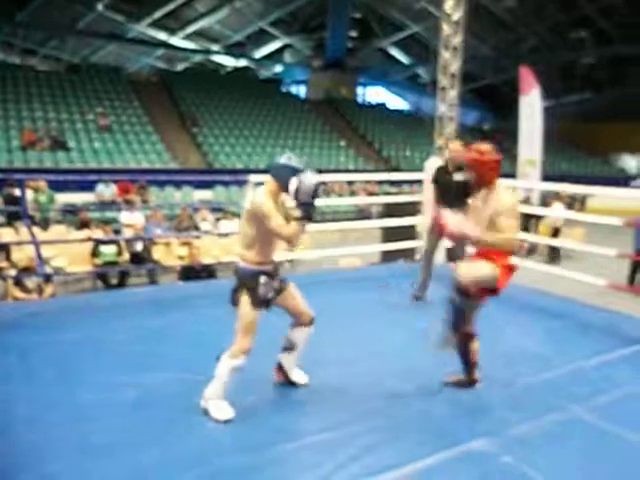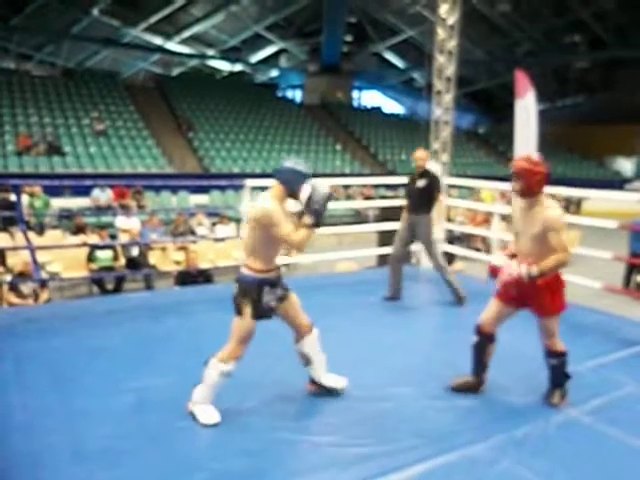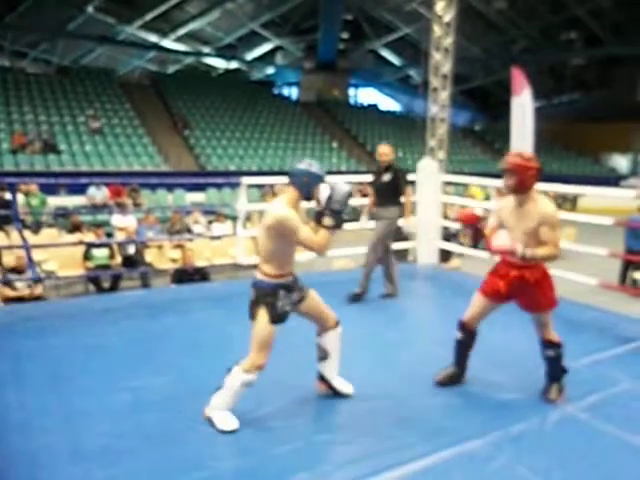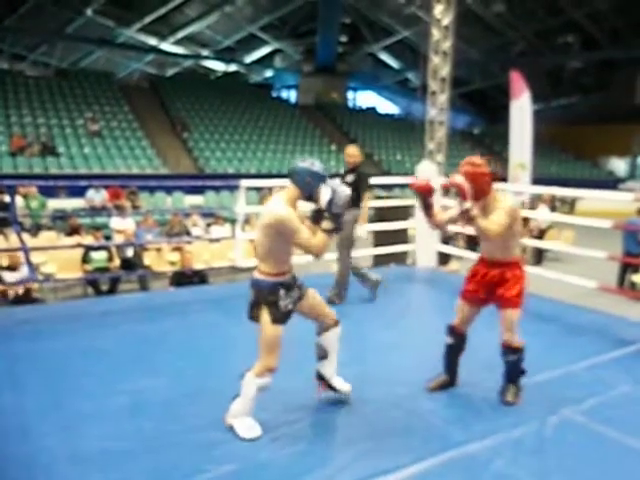
dt=0.4s
person 1, frame 1
left shoulder: (278, 198)
right shoulder: (261, 201)
left elbow: (293, 236)
right elbow: (290, 237)
left wrist: (304, 205)
right wrist: (303, 206)
left hip: (269, 271)
right hip: (251, 275)
left knee: (306, 316)
right knee: (243, 344)
left ankle: (286, 368)
right ankle: (213, 397)
person 1, frame 2
left shoulder: (277, 204)
right shoulder: (267, 207)
left elbow: (293, 236)
right elbow: (298, 243)
left wrist: (310, 212)
right wrist: (313, 213)
left hip: (272, 278)
right hip: (255, 282)
left knee: (305, 327)
right knee: (235, 350)
left ankle: (319, 378)
right ankle: (199, 401)
person 1, frame 3
left shoulder: (292, 207)
right shoulder: (282, 214)
left elbow: (314, 234)
right elbow: (319, 246)
left wrist: (326, 212)
right wrist: (332, 213)
left hip: (289, 282)
right hip: (270, 288)
left knee: (330, 322)
right knee: (257, 360)
left ankle: (329, 378)
right ankle: (217, 406)
person 1, frame 4
left shoulder: (287, 203)
right shoulder: (280, 213)
left elbow: (308, 232)
right elbow: (316, 248)
left wrist: (322, 214)
right wrist: (332, 217)
left hip: (287, 280)
right hip: (270, 288)
left knee: (330, 320)
right knee: (268, 363)
left ankle: (327, 375)
right ankle: (238, 414)
person 2, frame 1
left shoulder: (504, 200)
right shoulder: (479, 196)
left elbow: (510, 242)
right elbow: (470, 223)
left wrist: (470, 233)
right wrist: (451, 222)
left hip: (496, 265)
right hip: (478, 263)
left knee: (463, 276)
right knee: (465, 327)
left ankle: (455, 323)
right ankle: (470, 375)
person 2, frame 2
left shoulder: (551, 214)
right shoulder: (518, 205)
left elbow: (562, 257)
left wrist: (527, 273)
right wrist: (508, 259)
left hip: (544, 282)
right hip: (516, 278)
left knee: (550, 341)
right knee: (485, 325)
left ankle: (558, 386)
right ankle: (477, 378)
person 2, frame 3
left shoulder: (545, 210)
right shoulder: (504, 203)
left elbow: (552, 251)
right elbow: (489, 236)
left wrist: (518, 251)
right wrist: (476, 226)
left hip: (533, 276)
right hip: (504, 271)
left knee: (546, 333)
right knee: (468, 320)
left ankle: (555, 380)
right ankle: (458, 369)
person 2, frame 4
left shoulder: (506, 205)
right shoulder: (470, 203)
left elbow: (490, 232)
right elbow: (438, 223)
left wrist: (466, 205)
right wrist: (425, 200)
left hip: (509, 273)
right hip: (483, 268)
left knee: (509, 337)
right knee: (458, 325)
left ankle: (512, 381)
right ankle: (450, 375)
person 3, frame 1
left shoulder: (467, 172)
right shoulder: (440, 170)
right elbow: (434, 191)
right wrist: (429, 212)
left knee: (459, 253)
right knee: (428, 251)
right ankle: (420, 290)
person 3, frame 2
left shoulder: (431, 178)
right shoulder: (412, 178)
left elbow: (438, 202)
right wrist: (403, 221)
left hip: (423, 221)
right hip: (410, 221)
left knee: (436, 260)
right knee: (395, 256)
left ankle: (457, 293)
right ankle: (394, 292)
person 3, frame 3
left shoulder: (397, 172)
right shoulder: (378, 173)
left elbow: (407, 195)
left wrist: (407, 218)
left hip: (390, 214)
right hip: (379, 213)
left knee: (373, 251)
right knee: (385, 252)
left ankle: (362, 289)
right ankle: (391, 288)
person 3, frame 4
left shoulder: (361, 174)
right shoulder: (346, 173)
left elbow: (365, 200)
left wrist: (362, 224)
left hip: (351, 216)
right hip: (343, 216)
left knee: (343, 258)
right knee: (344, 257)
left ankle: (337, 295)
right ankle: (372, 281)
